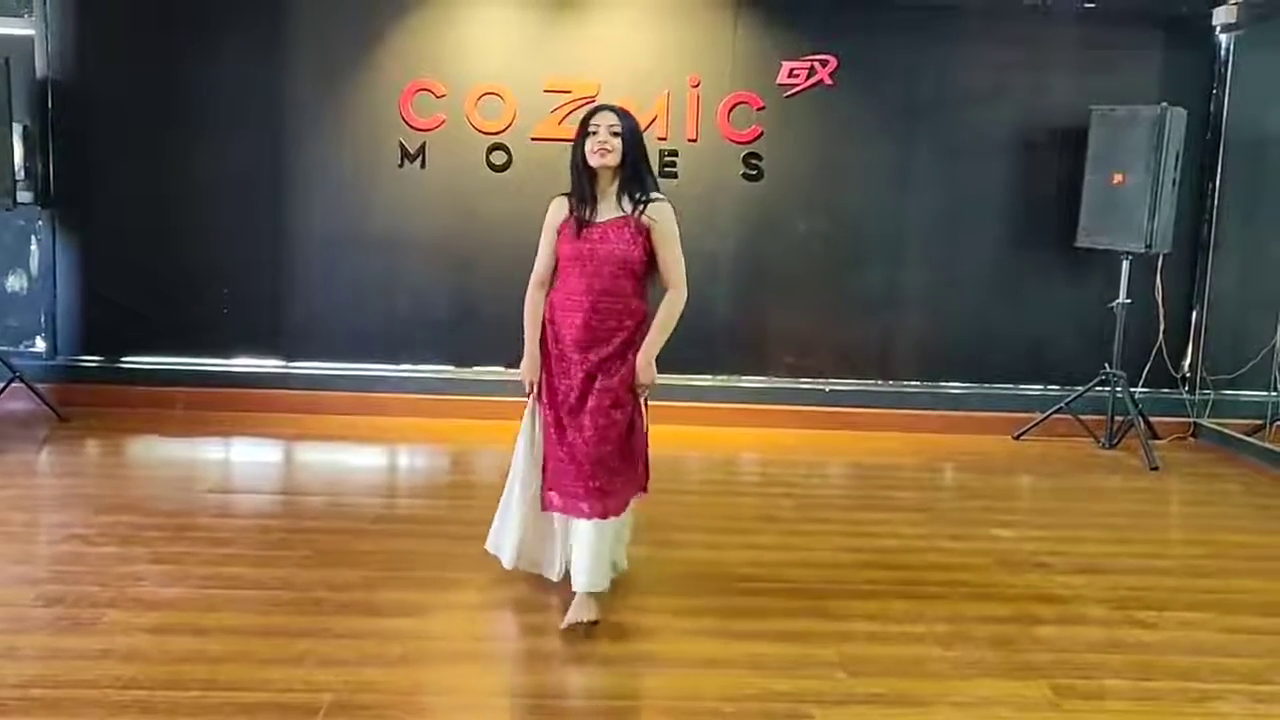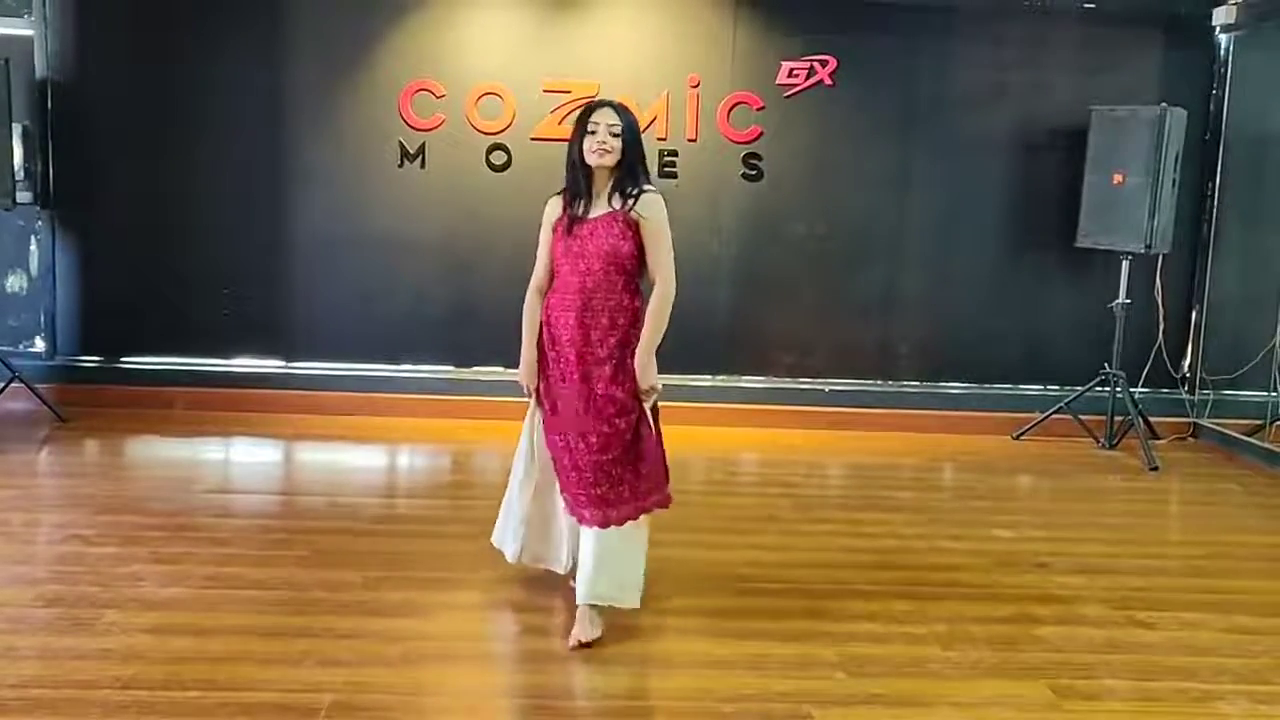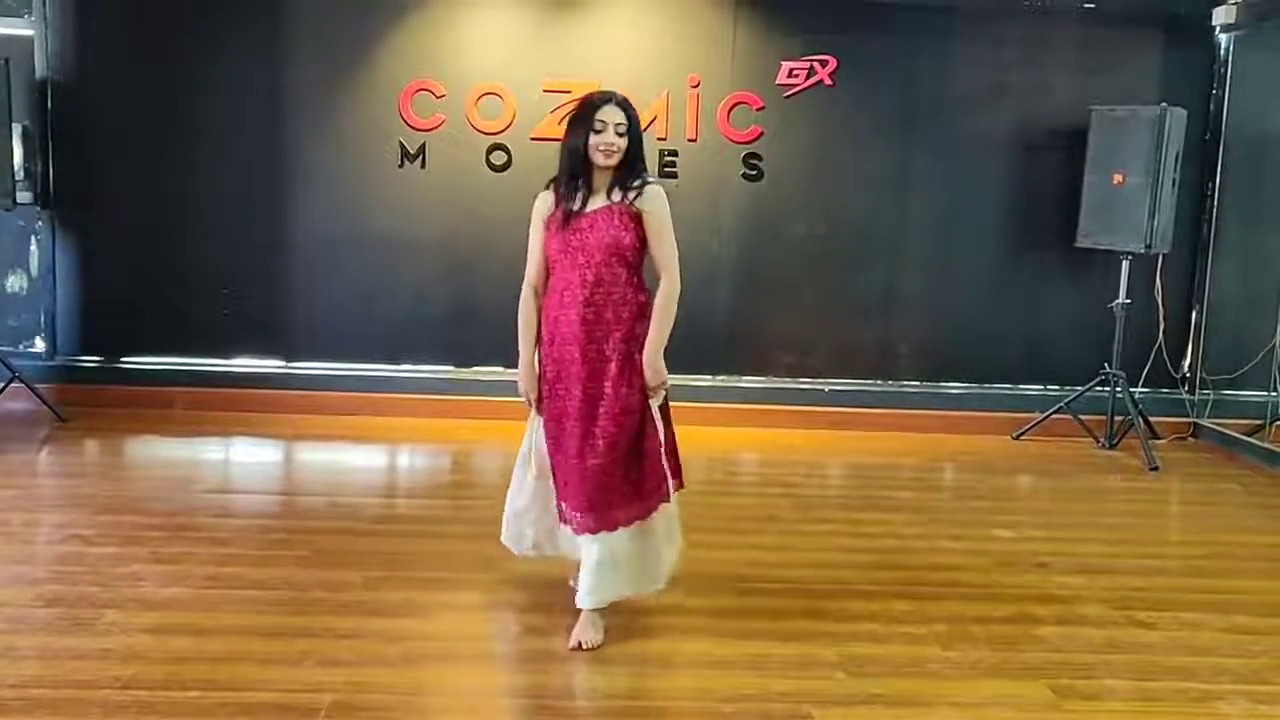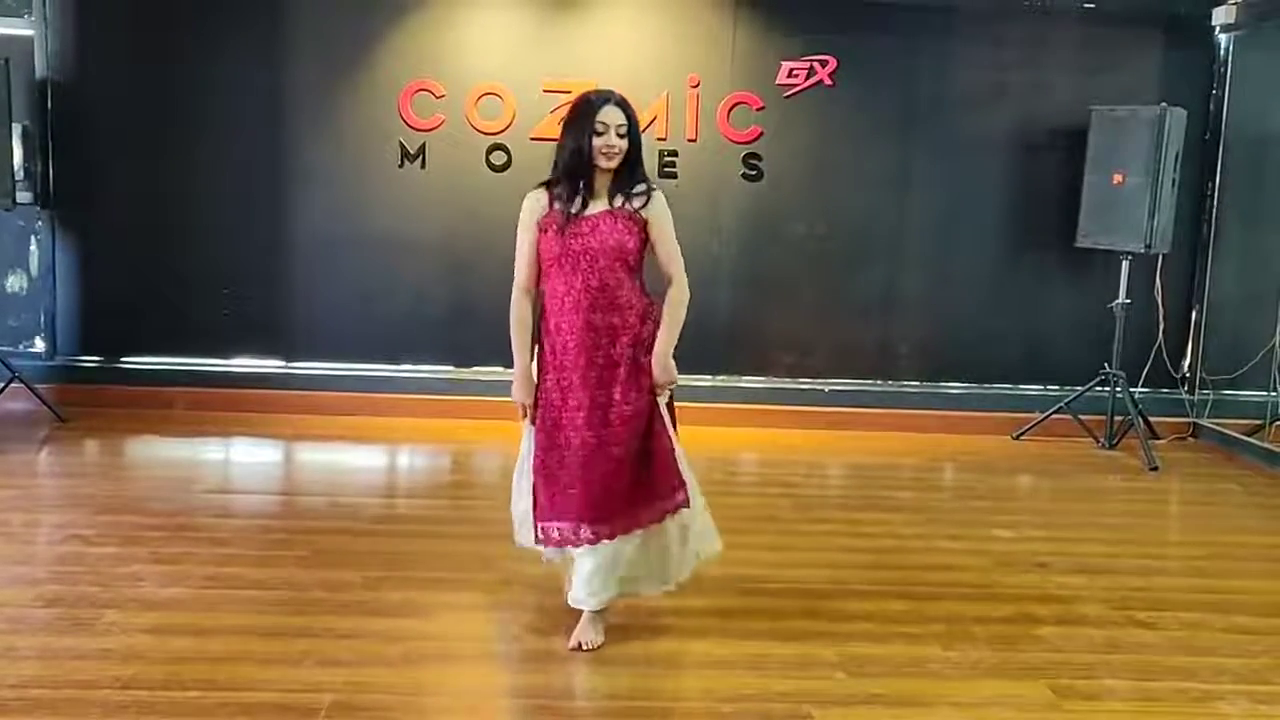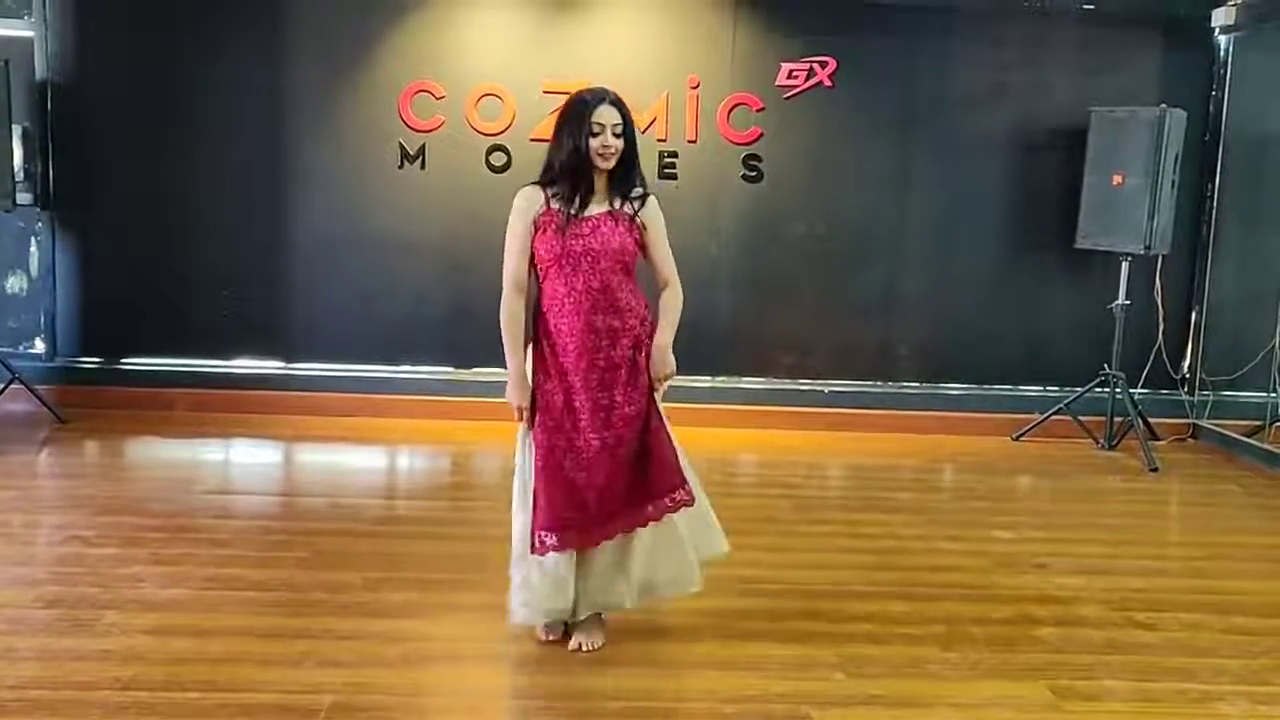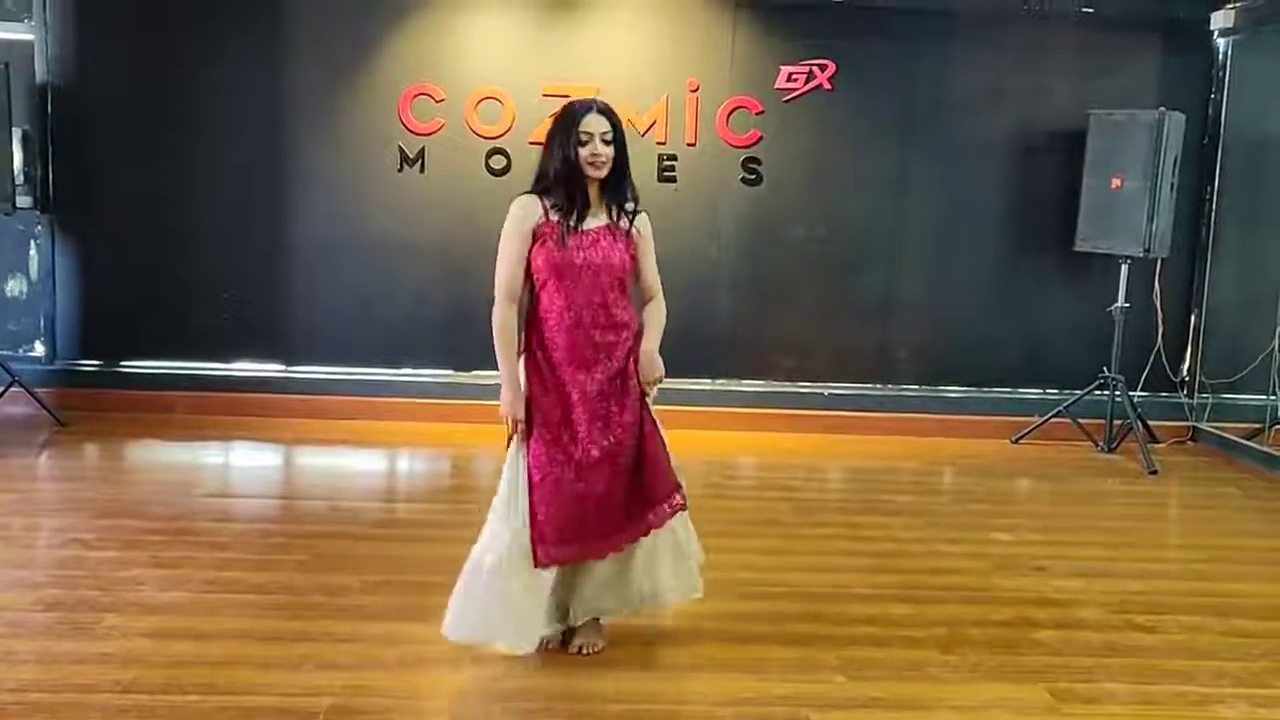
dt=0.2s
person 1, frame 1
left shoulder: (652, 210)
right shoulder: (562, 209)
left elbow: (677, 289)
right elbow: (538, 285)
left wrist: (648, 353)
right wrist: (530, 351)
left hip: (618, 355)
right hip: (562, 354)
left knee: (603, 465)
right knee: (565, 460)
left ankle: (589, 586)
right ankle: (589, 564)
person 1, frame 2
left shoulder: (644, 203)
right shoulder: (558, 207)
left elbow: (665, 285)
right elbow: (539, 286)
left wrist: (646, 356)
right wrist: (528, 356)
left hip: (616, 356)
right hip: (560, 357)
left knee: (607, 474)
right knee: (573, 467)
left ankle: (591, 599)
right ankle: (588, 561)
person 1, frame 3
left shoulder: (645, 196)
right shoulder: (550, 201)
left elbow: (670, 280)
right elbow: (533, 286)
left wrist: (654, 353)
right wrist: (526, 360)
left hip: (621, 353)
right hip: (562, 355)
left knee: (609, 473)
right knee: (570, 466)
left ankle: (593, 602)
right ankle: (591, 556)
person 1, frame 4
left shoulder: (645, 203)
right shoulder: (541, 203)
left elbow: (678, 283)
right elbow: (523, 291)
left wrist: (663, 350)
right wrist: (522, 369)
left hip: (626, 358)
right hip: (562, 360)
left knee: (614, 477)
right knee: (562, 474)
left ankle: (592, 603)
right ankle: (579, 562)
person 1, frame 5
left shoulder: (639, 206)
right shoulder: (533, 202)
left elbow: (670, 285)
right elbow: (514, 291)
left wrist: (663, 344)
right wrist: (516, 372)
left hip: (626, 364)
right hip: (558, 365)
left knee: (614, 484)
right knee: (554, 484)
left ankle: (592, 607)
right ankle: (552, 602)
person 1, frame 6
left shoulder: (632, 219)
right shoulder: (530, 212)
left elbow: (654, 298)
right elbow: (506, 302)
left wrist: (650, 347)
right wrist: (510, 384)
left hip: (617, 379)
right hip: (551, 378)
left knee: (609, 496)
right knee: (546, 499)
left ankle: (587, 612)
right ankle: (541, 615)
